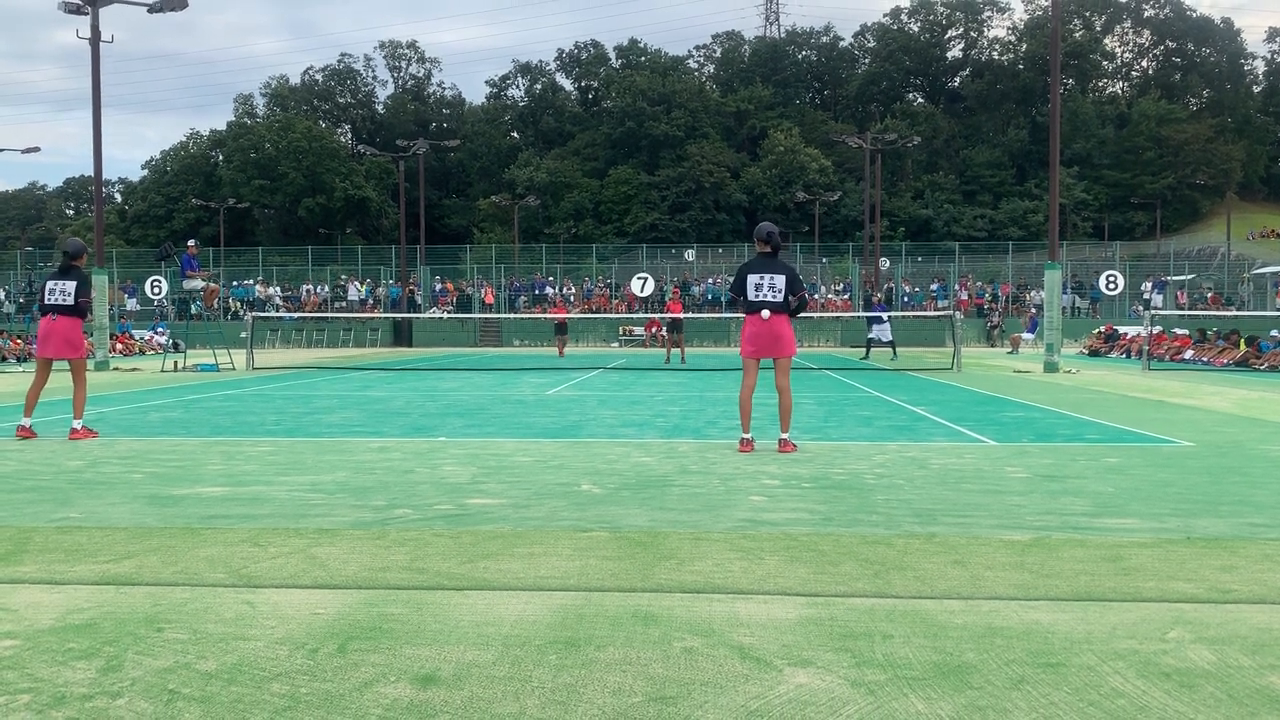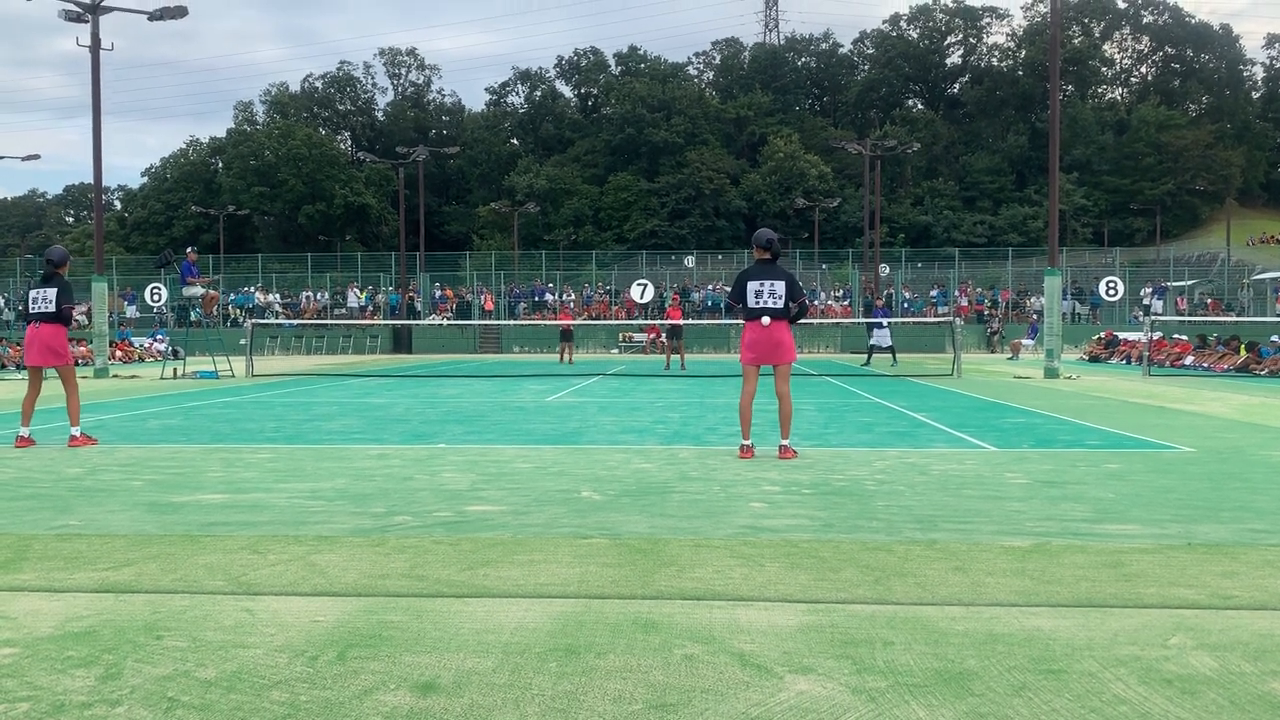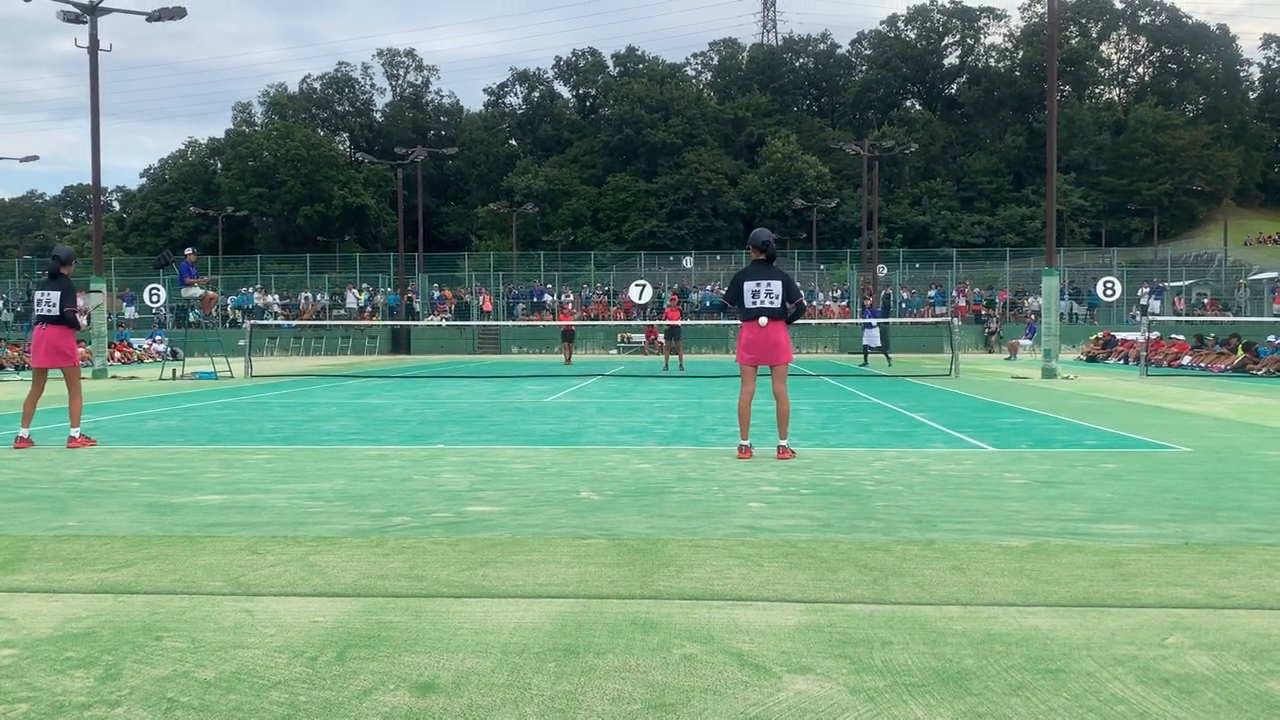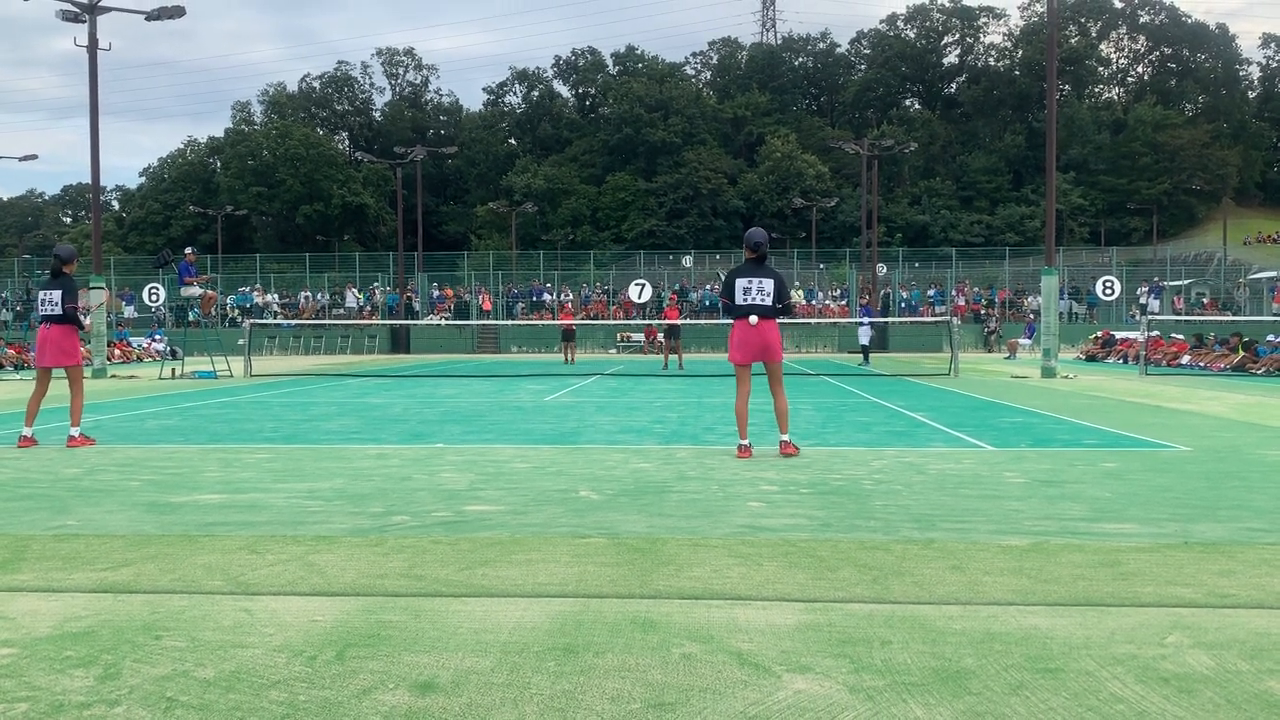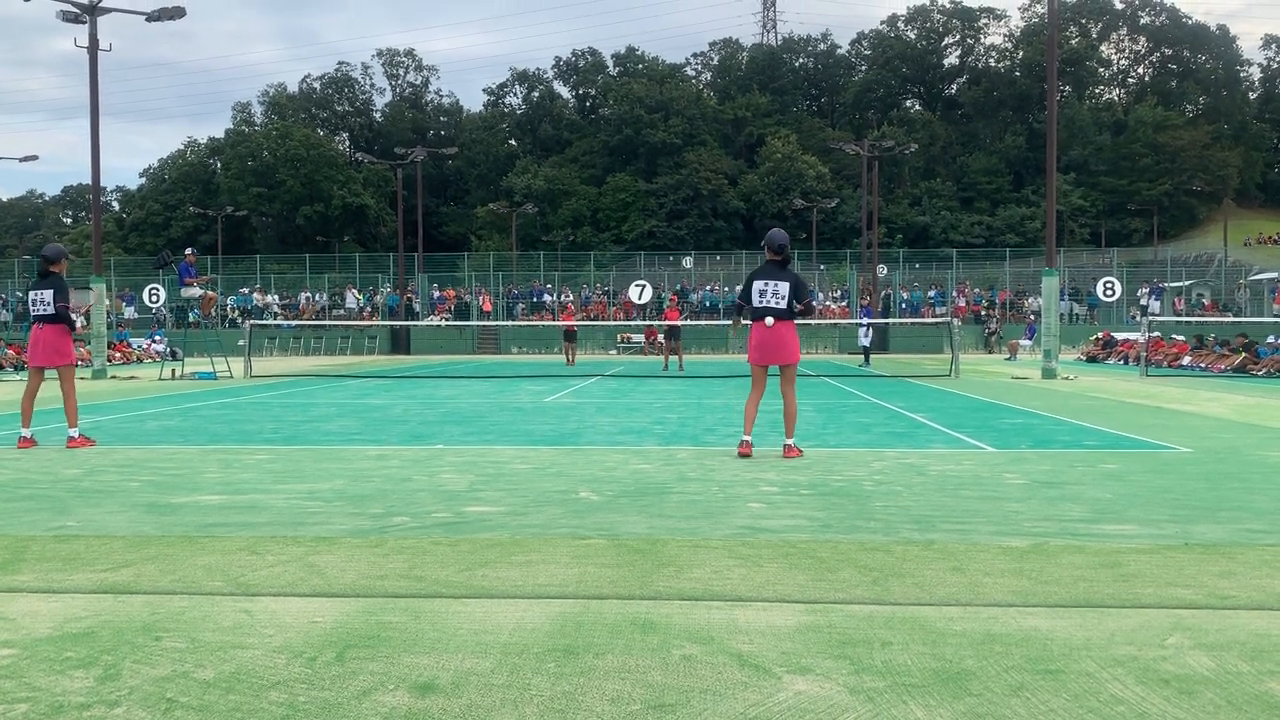
dt=0.5s
person 1, frame 1
left shoulder: (746, 268)
right shoulder: (787, 270)
left elbow: (734, 300)
right elbow: (803, 302)
left hip: (753, 327)
right hip: (780, 327)
left knee: (748, 384)
right knee: (783, 385)
left ankle: (746, 438)
right ankle: (784, 439)
person 1, frame 2
left shoulder: (745, 275)
right shoulder: (786, 276)
left elbow: (731, 307)
right elbow: (803, 308)
right wrist: (789, 321)
left hip: (753, 334)
right hip: (780, 334)
left knee: (748, 390)
right knee: (783, 391)
left ankle: (746, 444)
right ankle: (785, 445)
person 1, frame 3
left shoulder: (742, 276)
right shoulder: (782, 276)
left elbow: (726, 306)
right elbow: (800, 307)
right wrist: (785, 321)
left hip: (750, 334)
right hip: (776, 334)
left knee: (746, 391)
right knee: (780, 391)
left ankle: (744, 445)
right ankle: (783, 445)
person 1, frame 4
left shoulder: (734, 274)
right shoulder: (774, 275)
left elbow: (726, 309)
right elbow: (788, 309)
left hip: (742, 333)
right hip: (768, 332)
left knee: (743, 391)
right knee: (778, 390)
left ankle: (744, 444)
right ankle: (785, 441)
person 1, frame 5
left shoulder: (754, 275)
right shoulder: (793, 278)
left elbow: (740, 307)
right elbow: (810, 309)
left wrist: (737, 318)
right wrist: (795, 313)
left hip: (760, 333)
right hip: (785, 334)
left knee: (756, 391)
right knee: (788, 392)
left ankle: (745, 440)
right ankle: (789, 444)
person 2, frame 1
left shoulder: (51, 277)
right shoulder: (81, 277)
left elbow: (41, 305)
right elbow: (82, 307)
left wrist: (55, 311)
right wrist: (85, 316)
left hip: (47, 325)
right hip: (70, 327)
left knee: (39, 380)
right knee: (80, 381)
left ankle: (24, 424)
right ankle: (77, 427)
person 2, frame 2
left shoulder: (35, 286)
right shoulder: (63, 284)
left elbow: (28, 315)
right elbow: (66, 313)
right wrist: (69, 323)
left hip: (32, 333)
right hip: (54, 335)
left knee: (33, 389)
right knee: (71, 388)
left ankle: (23, 435)
right ankle: (75, 434)
person 2, frame 3
left shoulder: (41, 285)
right shoulder: (66, 285)
left elbow: (39, 312)
right elbow: (68, 316)
right wrist: (79, 325)
left hip: (39, 334)
right hip: (60, 336)
left knee: (36, 389)
right knee: (75, 389)
left ankle: (23, 435)
right ankle: (75, 436)
person 2, frame 4
left shoulder: (44, 284)
right shoulder: (68, 283)
left elbow: (43, 312)
right elbow: (70, 312)
right wrist: (82, 326)
left hip: (44, 333)
right hip: (64, 335)
left knee: (39, 389)
right knee: (76, 388)
left ankle: (26, 434)
right ankle: (75, 435)
person 2, frame 5
left shoulder: (34, 284)
right shoulder: (59, 282)
left elbow: (35, 312)
right elbow: (61, 311)
right wrist: (73, 326)
left hip: (37, 334)
right hip: (57, 334)
left knee: (31, 388)
right knee: (68, 389)
left ankle: (25, 435)
right ankle: (74, 436)
